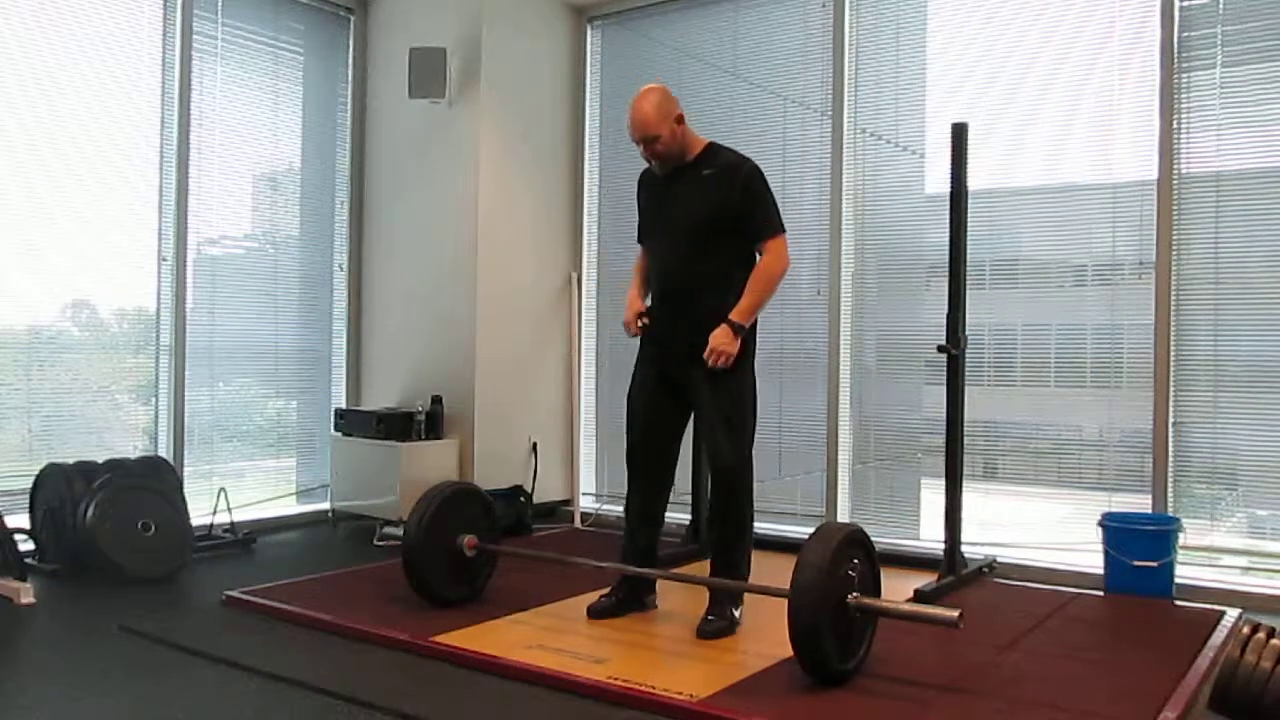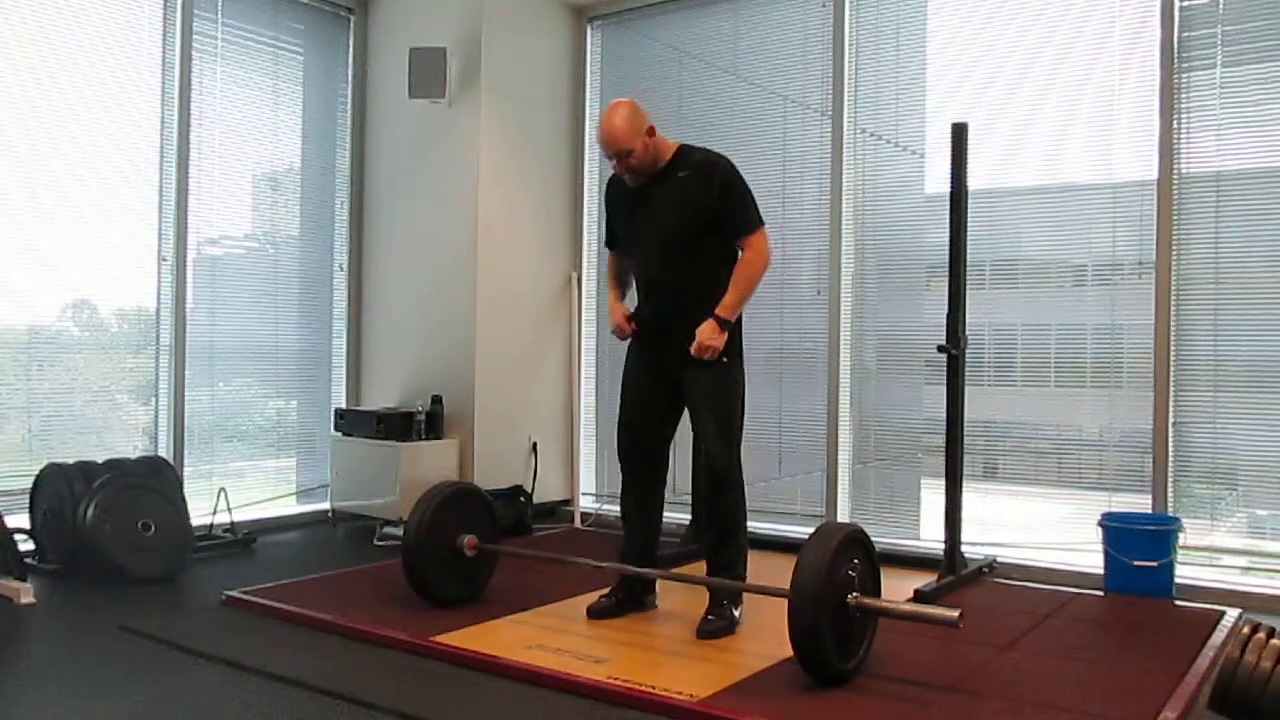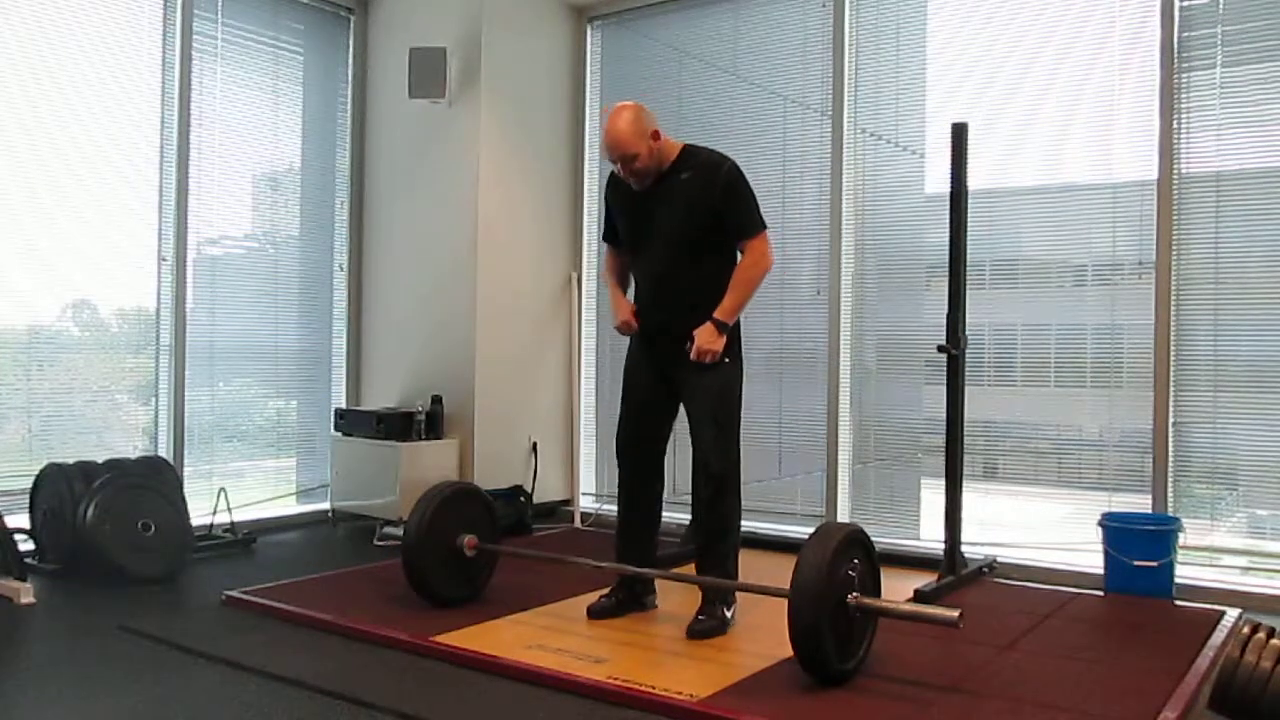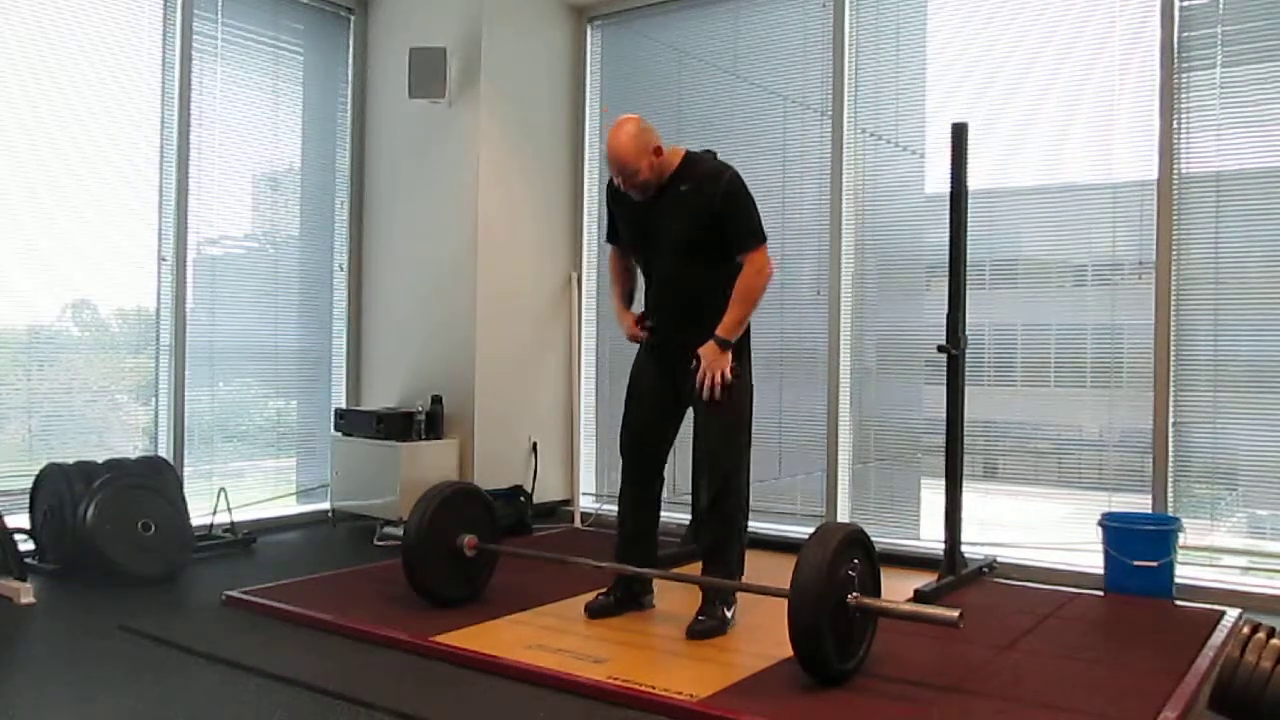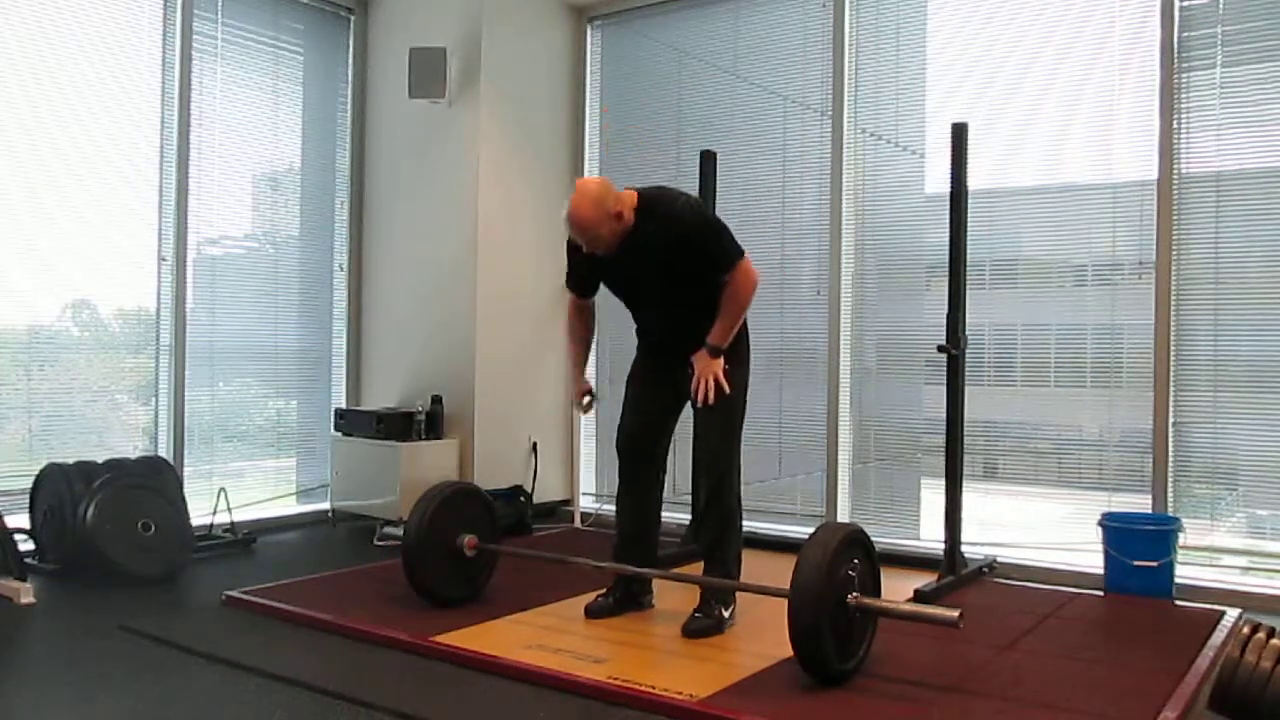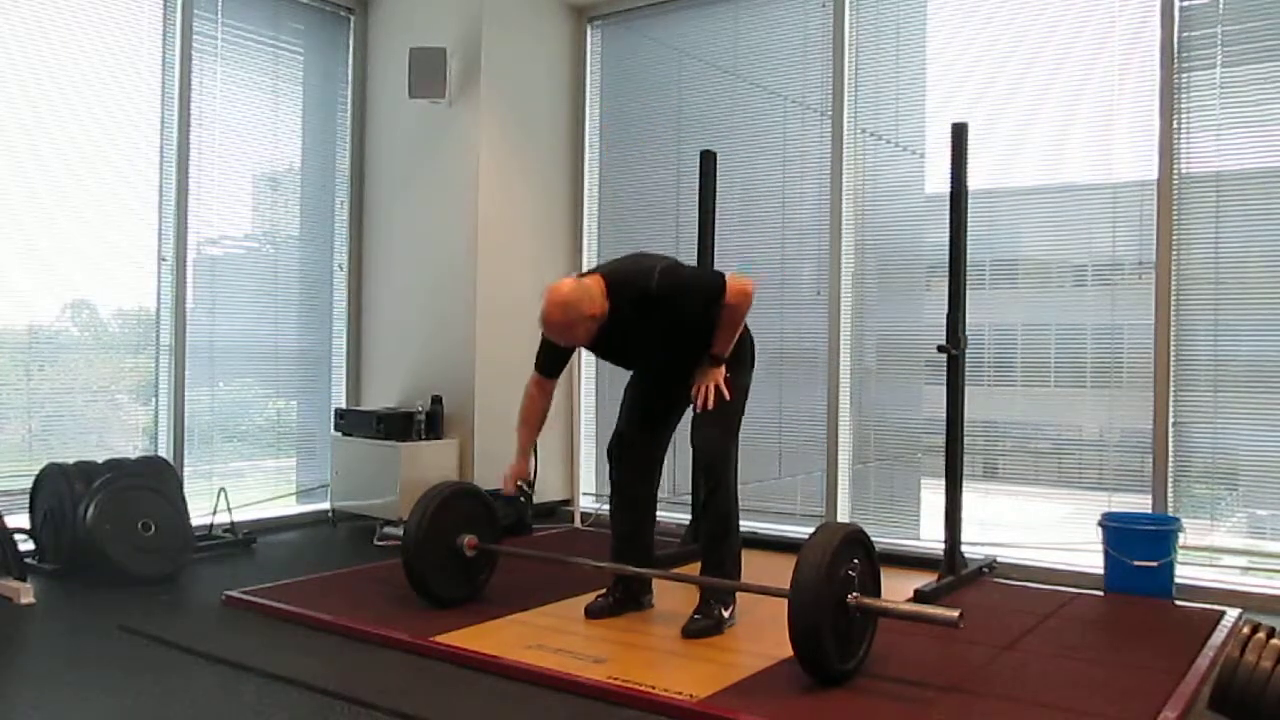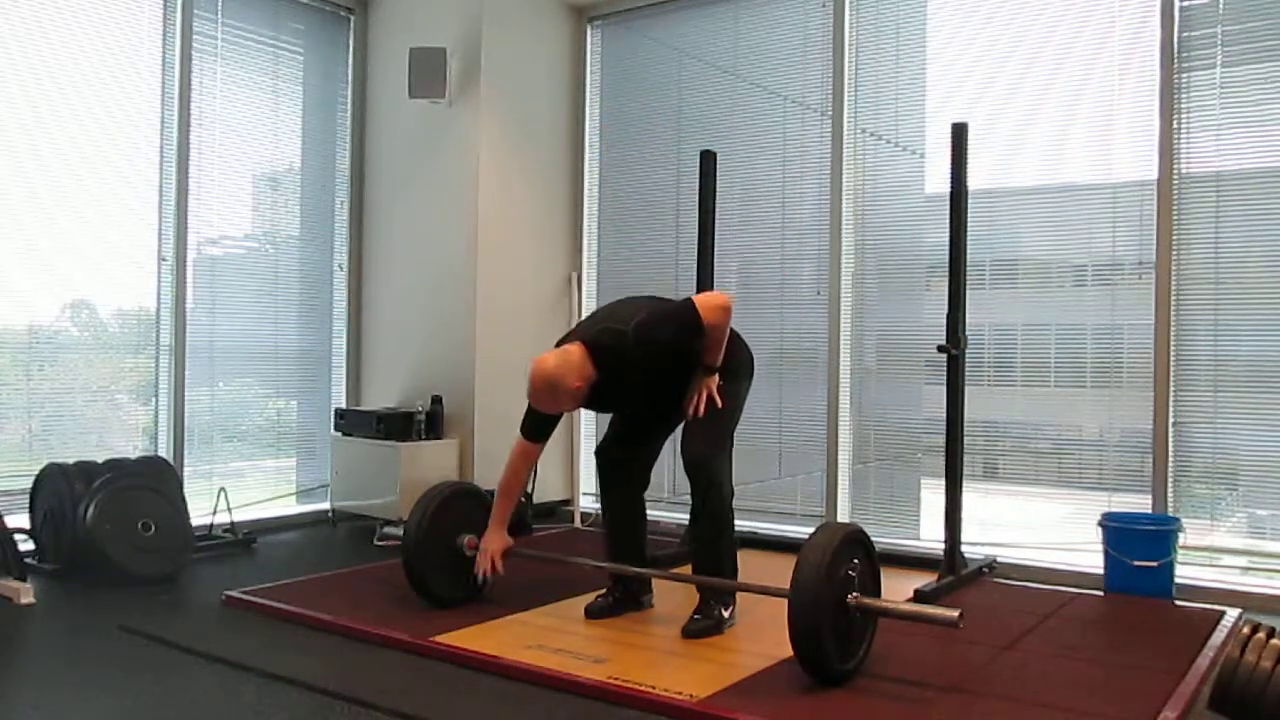
dt=0.3s
person 1, frame 1
left shoulder: (736, 174)
right shoulder: (649, 182)
left elbow: (775, 255)
left wrist: (735, 324)
right wrist: (636, 294)
left hip: (718, 349)
right hip: (660, 346)
left knee: (728, 468)
right knee: (645, 461)
left ankle: (727, 594)
right ankle: (636, 581)
person 1, frame 2
left shoulder: (711, 173)
right shoulder: (618, 188)
left elbow: (756, 249)
left wrist: (721, 319)
right wrist: (615, 303)
left hip: (708, 343)
right hip: (649, 344)
left knee: (718, 464)
right knee: (638, 460)
left ankle: (726, 594)
right ankle: (636, 582)
person 1, frame 3
left shoulder: (715, 174)
right shoulder: (619, 186)
left elbow: (758, 253)
left wrist: (719, 323)
right wrist: (618, 298)
left hip: (707, 344)
right hip: (648, 344)
left knee: (714, 466)
right knee: (635, 460)
left ankle: (719, 594)
right ankle: (634, 582)
person 1, frame 4
left shoulder: (717, 183)
right shoulder: (621, 190)
left elbow: (757, 264)
left wrist: (724, 342)
right wrist: (623, 308)
left hip: (716, 347)
right hip: (658, 344)
left knee: (721, 467)
right knee: (639, 456)
left ankle: (720, 596)
right ankle: (632, 582)
person 1, frame 5
left shoulder: (681, 216)
right shoulder: (585, 241)
left elbow: (743, 278)
right elbow: (580, 304)
left wrist: (714, 350)
right wrist: (579, 373)
left hip: (712, 351)
right hip: (656, 350)
left knee: (715, 462)
right knee: (635, 454)
left ankle: (719, 596)
right ankle: (630, 583)
person 1, frame 6
left shoulder: (653, 287)
right shoulder: (566, 316)
left elbow: (741, 291)
right elbow: (540, 385)
left wrist: (714, 362)
right wrist: (521, 458)
left hip: (719, 356)
right hip: (658, 364)
left knee: (712, 455)
right knee: (627, 453)
left ankle: (719, 596)
right ankle: (632, 584)
person 1, frame 7
left shoulder: (636, 341)
right shoulder: (556, 374)
left elbow: (719, 305)
right elbow: (524, 454)
left wrist: (708, 372)
right wrist: (497, 529)
left hip: (720, 366)
left knee: (702, 459)
right knee: (615, 459)
left ankle: (718, 598)
right ankle: (630, 585)
